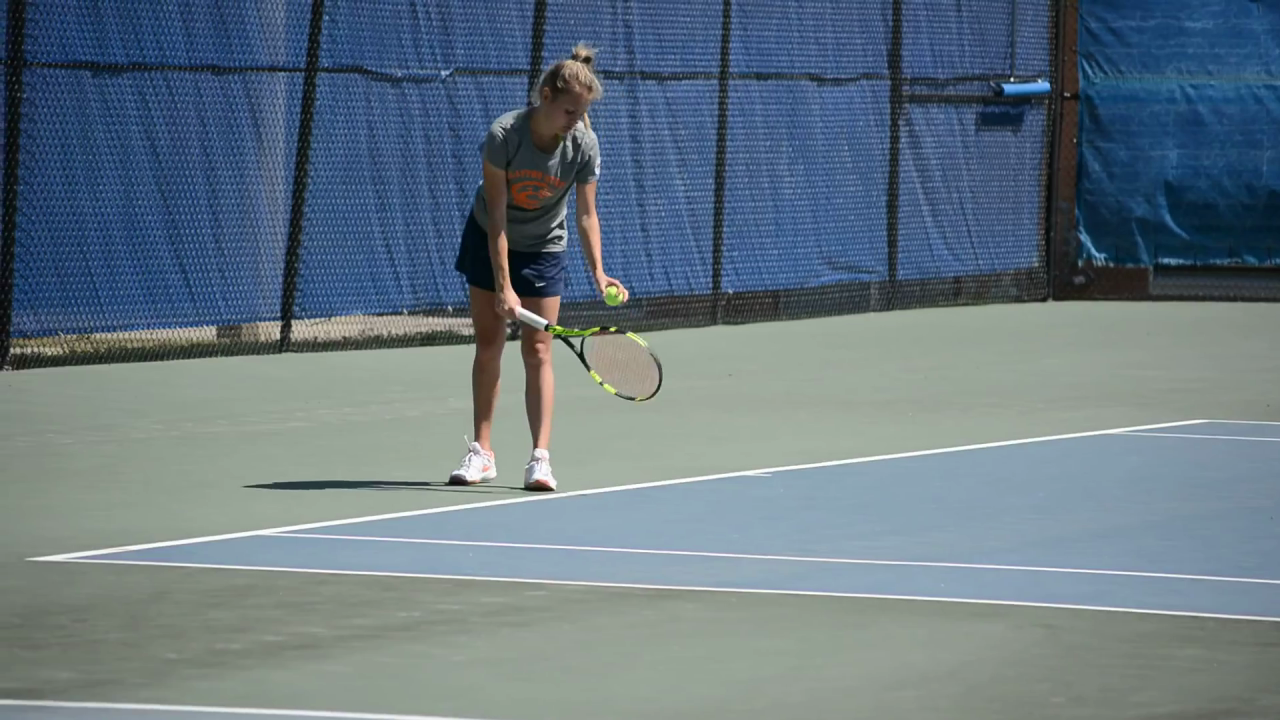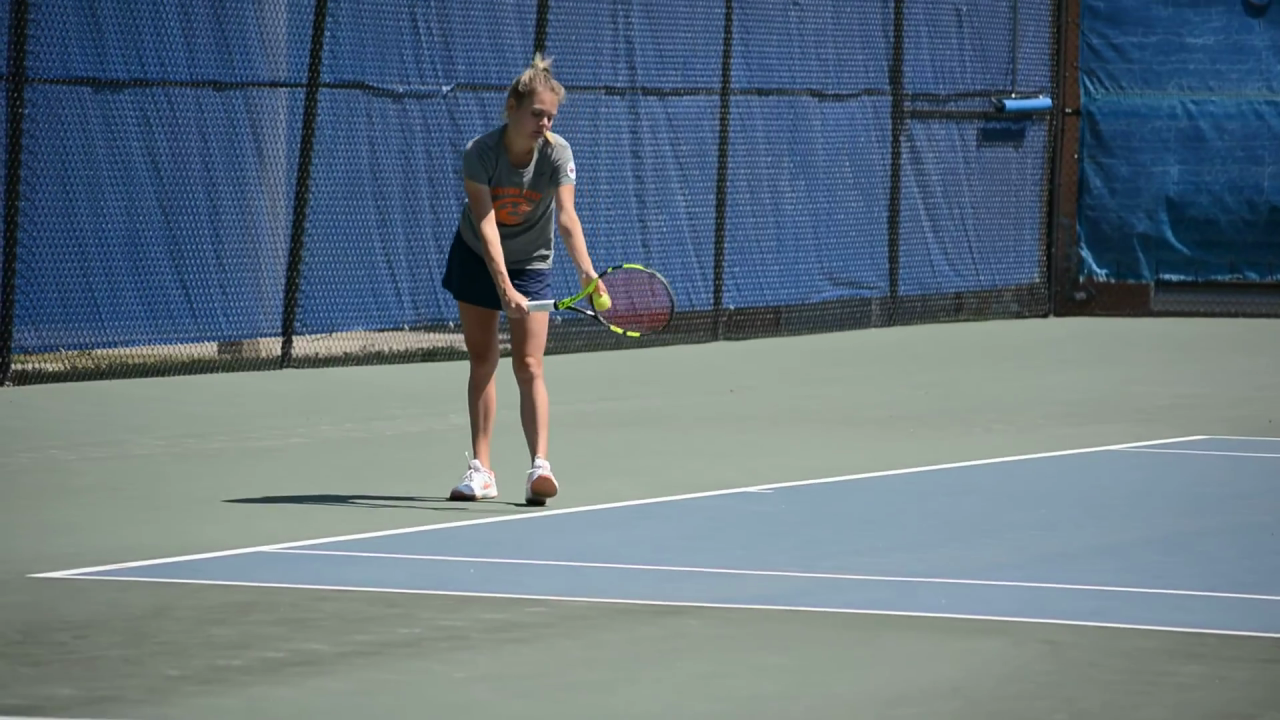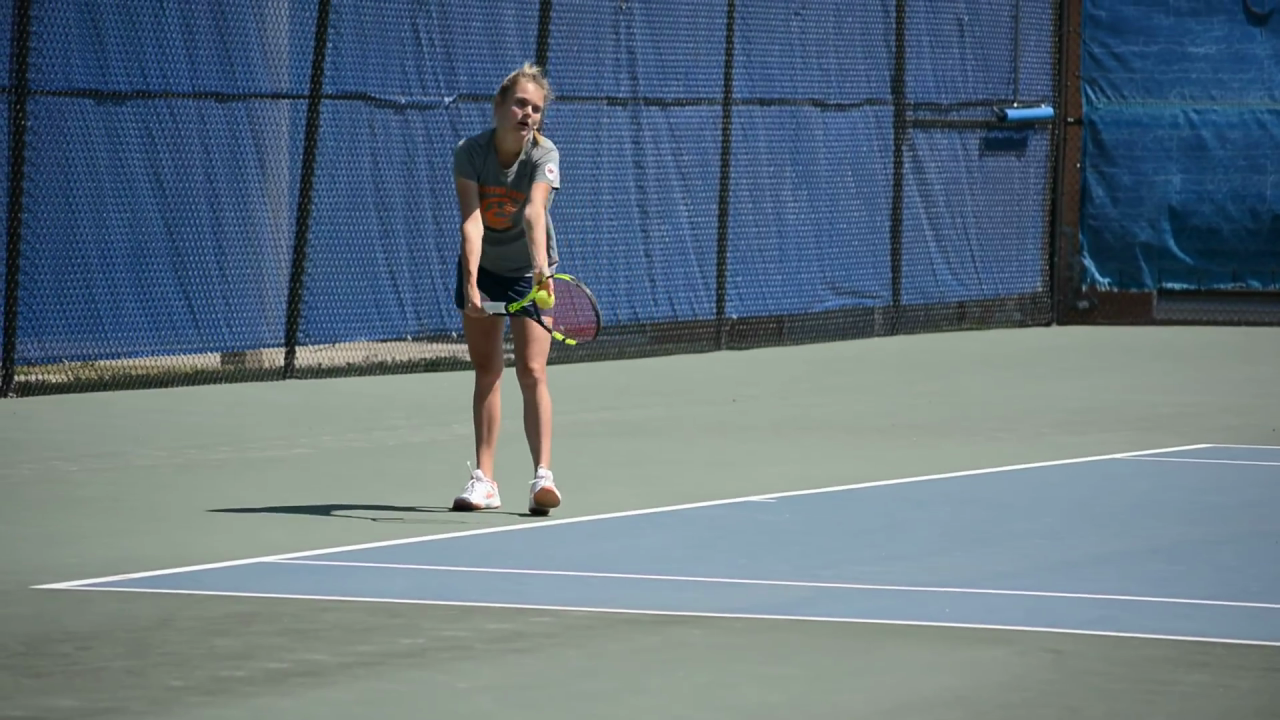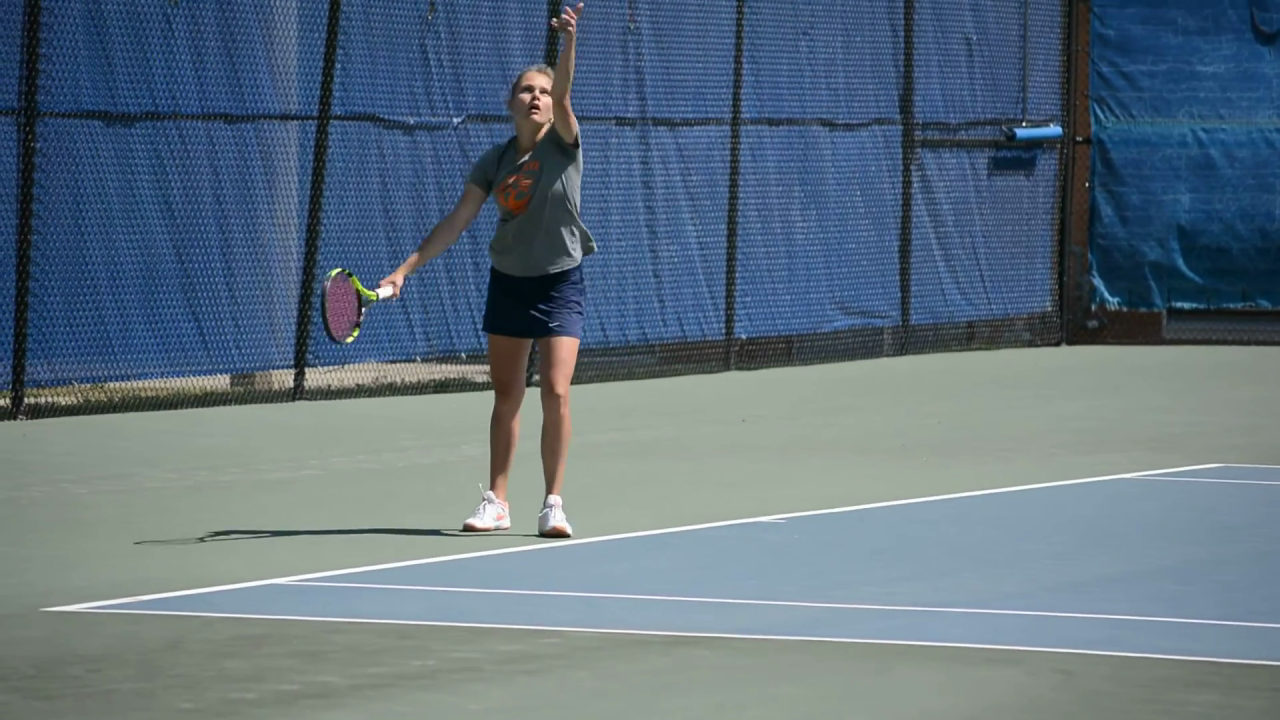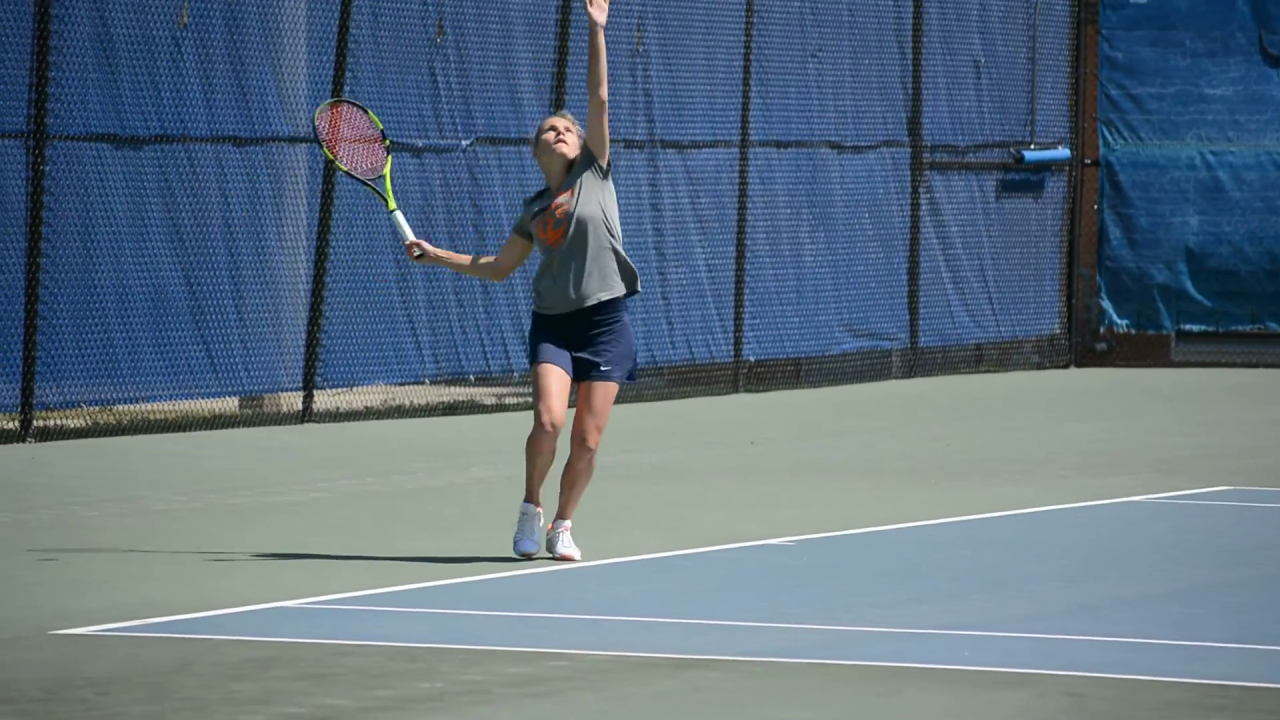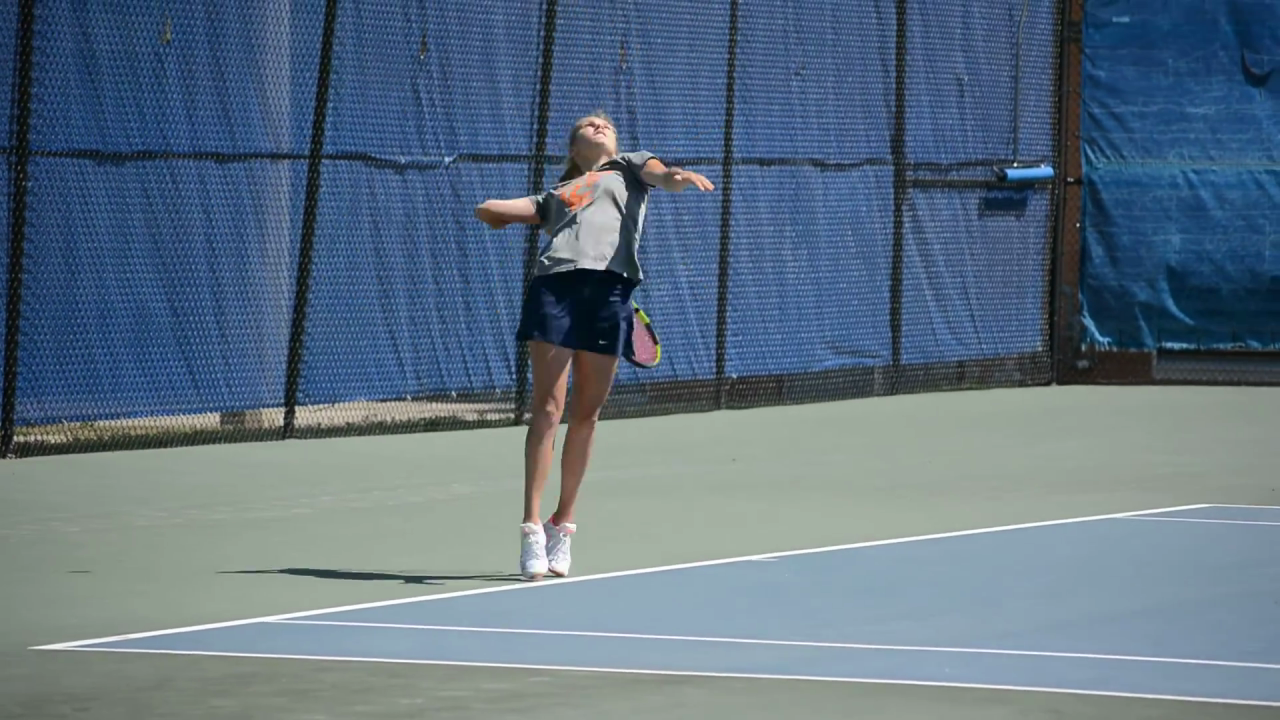
dt=0.3s
person 1, frame 1
left shoulder: (584, 144)
right shoulder: (503, 134)
left elbow: (586, 214)
right elbow: (496, 213)
left wrist: (599, 272)
right wrist: (503, 286)
left hip: (544, 250)
right hip: (490, 242)
left knee: (538, 351)
right knee: (488, 345)
left ankle: (540, 458)
right ankle: (481, 451)
person 1, frame 2
left shoulder: (557, 152)
right shoulder: (479, 152)
left elbow: (566, 216)
right elbow: (485, 225)
left wrist: (586, 270)
right wrist: (504, 286)
left hip: (531, 265)
right hip: (477, 258)
left knee: (529, 366)
right knee: (482, 361)
left ankle: (539, 465)
right ankle: (480, 469)
person 1, frame 3
left shoulder: (544, 155)
right shoulder: (470, 153)
left elbow: (539, 206)
right elbow: (471, 220)
left wrist: (541, 271)
right wrist: (470, 285)
left hip: (528, 275)
right hip: (483, 271)
left knee: (532, 371)
right knee: (486, 372)
left ankle: (543, 475)
right ankle: (484, 478)
person 1, frame 4
left shoulder: (564, 141)
right shoulder: (492, 162)
left elbow: (564, 95)
right elbow: (454, 224)
right wrist: (405, 268)
left hip: (559, 284)
right hip: (509, 283)
left knee: (556, 392)
right knee: (506, 397)
left ankle: (552, 502)
right ankle: (495, 500)
person 1, frame 5
left shoulder: (594, 171)
right shoulder: (534, 208)
left elbow: (599, 100)
right elbow: (497, 267)
right wrist: (437, 254)
left hip: (603, 319)
right hip: (550, 323)
left knee: (588, 440)
right knee: (548, 424)
left ankle: (562, 526)
right ankle: (533, 504)
person 1, frame 6
left shoulder: (627, 166)
right shoulder: (555, 193)
left elbow: (657, 172)
right elbow: (487, 210)
left wrist: (680, 175)
right wrist: (511, 213)
left hip: (607, 291)
right hip: (554, 284)
left knee: (584, 418)
right knee: (547, 412)
left ankle: (560, 525)
right ankle: (531, 530)
